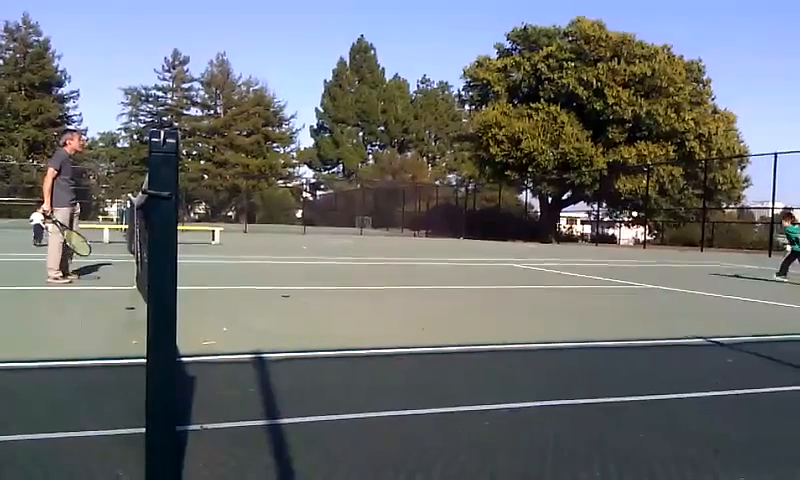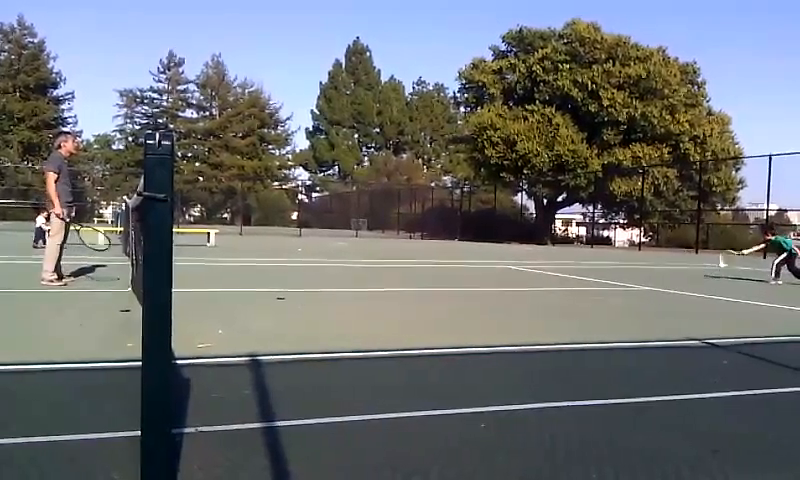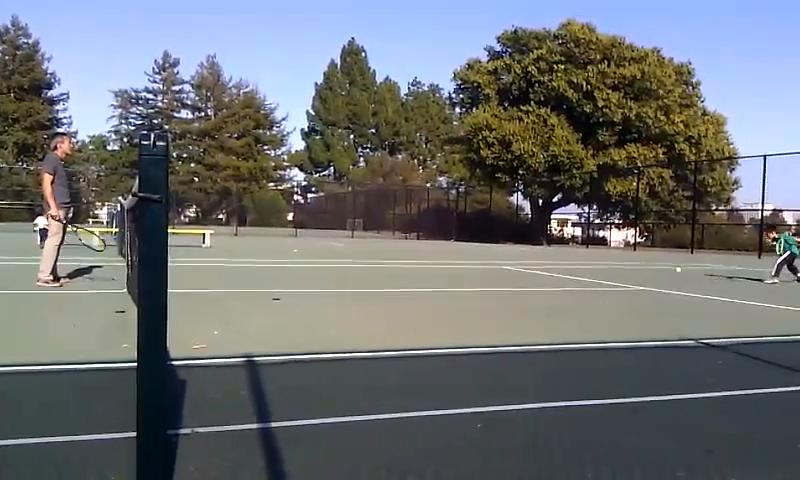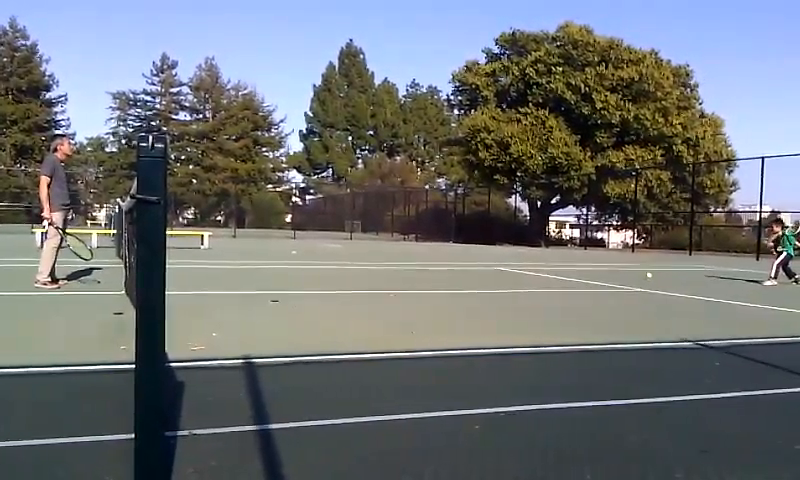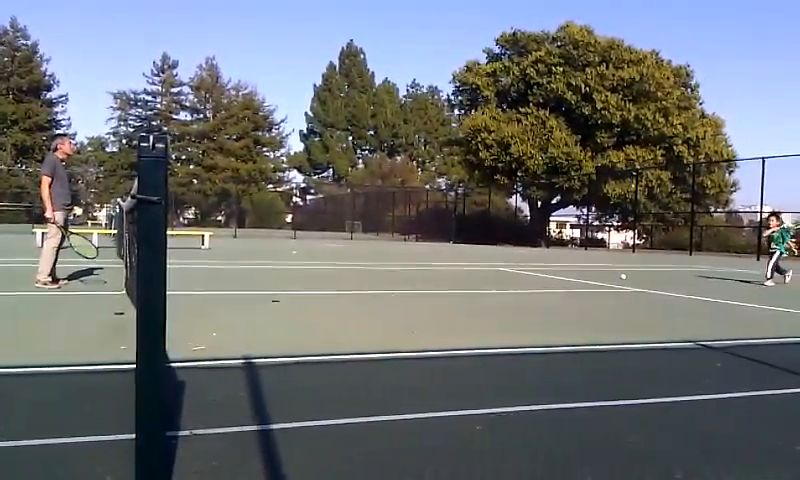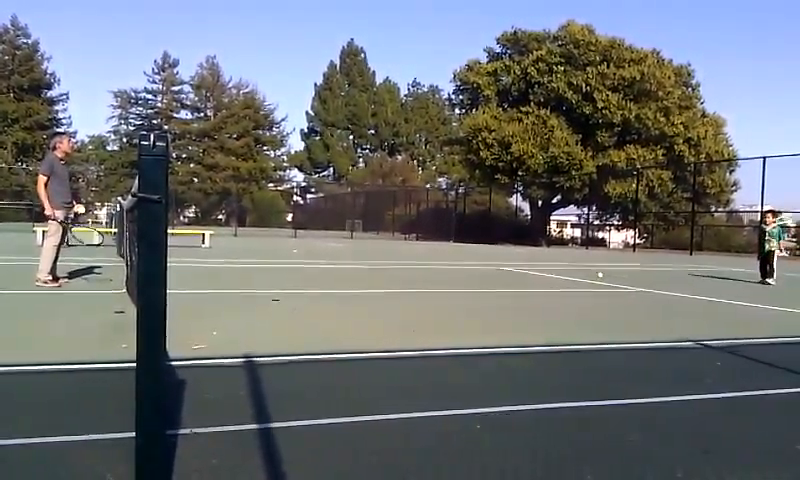
dt=0.4s
person 1, frame 1
left shoulder: (68, 157)
right shoulder: (60, 155)
right elbow: (48, 178)
right wrist: (47, 202)
left hip: (71, 204)
right hip: (61, 205)
right knee: (58, 238)
left ankle: (64, 270)
right ankle: (53, 274)
person 1, frame 2
left shoulder: (62, 160)
right shoulder: (55, 158)
right elbow: (50, 183)
right wrist: (56, 205)
left hip: (66, 207)
right hip: (60, 207)
left knee: (61, 241)
right knee: (55, 240)
left ankle: (57, 273)
right ankle: (48, 276)
person 1, frame 3
left shoulder: (59, 161)
right shoulder: (51, 159)
right elbow: (46, 184)
right wrist: (53, 207)
left hip: (63, 208)
right hip: (56, 208)
left knee: (57, 242)
right knee: (53, 241)
left ankle: (52, 274)
right ankle: (44, 277)
person 1, frame 4
left shoulder: (59, 163)
right shoulder: (51, 161)
right elbow: (43, 186)
left wrist: (66, 209)
right wrist: (46, 209)
left hip: (62, 210)
right hip: (55, 210)
left knee: (55, 243)
right knee: (52, 242)
left ankle: (50, 276)
right ankle: (42, 278)
person 1, frame 5
left shoulder: (61, 163)
right shoulder: (51, 161)
right elbow: (44, 186)
left wrist: (70, 207)
right wrist: (49, 209)
left hip: (63, 210)
right hip: (56, 210)
left knee: (57, 244)
right knee: (52, 242)
left ankle: (51, 276)
right ankle: (42, 278)
person 1, frame 6
left shoulder: (63, 163)
right shoulder: (50, 160)
right elbow: (40, 185)
left wrist: (73, 204)
right wrist: (47, 206)
left hip: (65, 208)
right hip: (56, 208)
left knee: (58, 241)
right knee: (52, 240)
left ankle: (51, 274)
right ankle: (43, 276)
